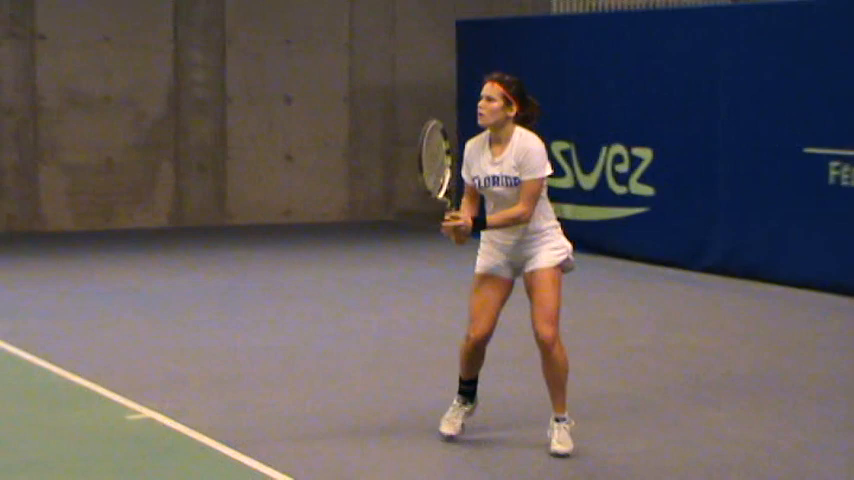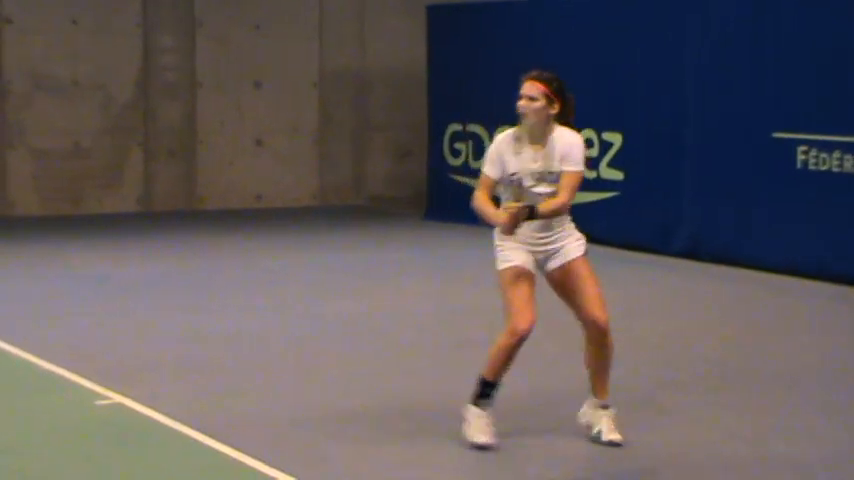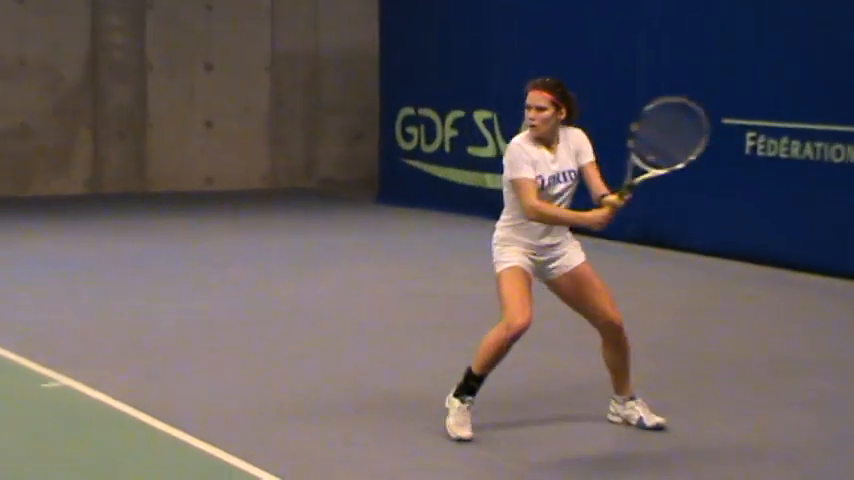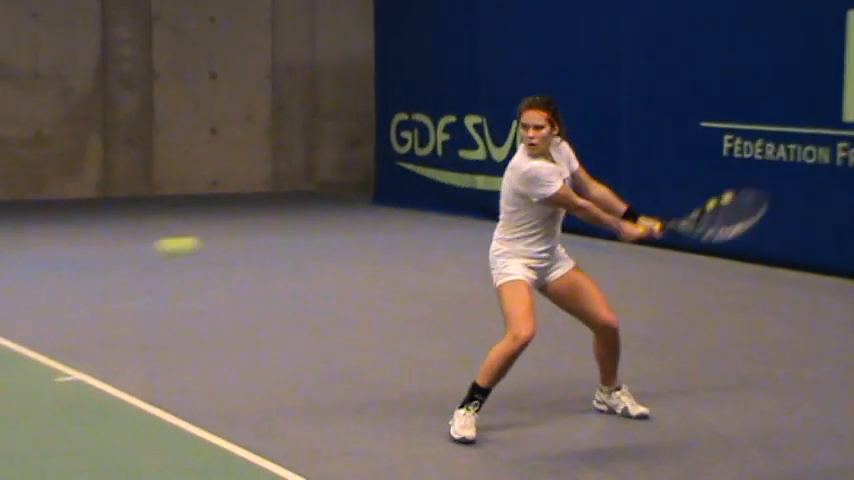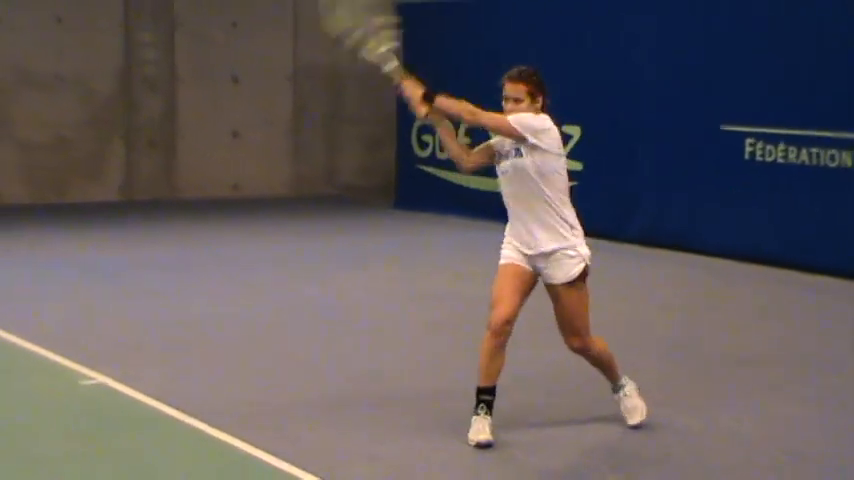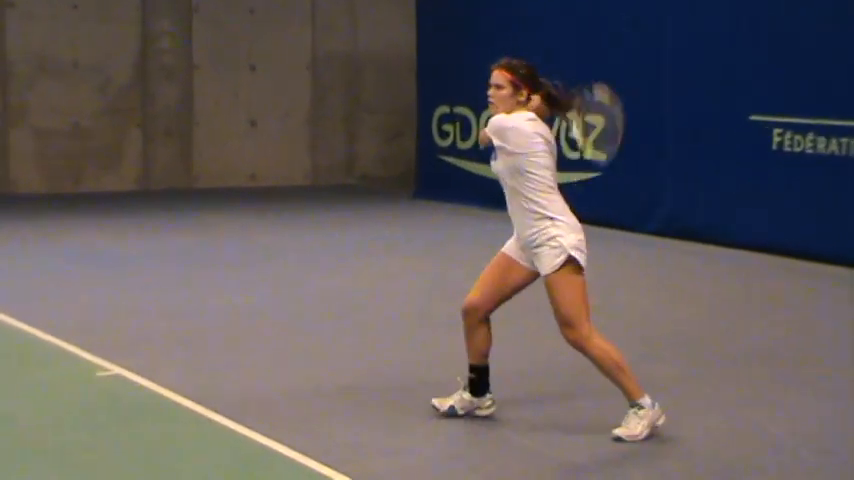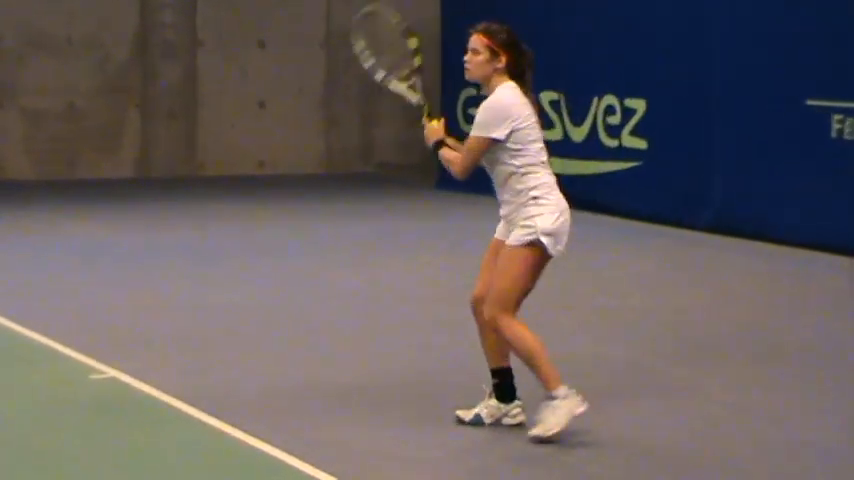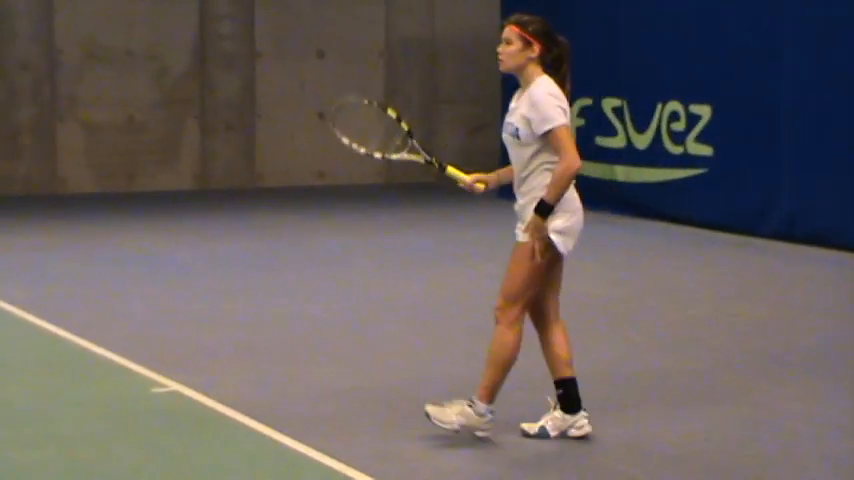
dt=0.3s
person 1, frame 1
left shoulder: (531, 146)
right shoulder: (473, 147)
left elbow: (523, 211)
right elbow: (470, 201)
left wrist: (474, 225)
right wrist: (458, 223)
left hip: (540, 245)
right hip: (496, 247)
left knee: (546, 335)
right knee: (478, 334)
left ankle: (559, 420)
right ankle: (464, 400)
person 1, frame 2
left shoulder: (571, 141)
right shoulder: (504, 142)
left elbow: (564, 201)
right elbow: (481, 196)
left wrist: (527, 212)
right wrist: (499, 219)
left hip: (561, 241)
right hip: (516, 243)
left knee: (598, 322)
right knee: (520, 327)
left ankle: (598, 408)
right ankle: (479, 404)
person 1, frame 3
left shoulder: (575, 138)
right shoulder: (520, 148)
left elbow: (597, 185)
right elbow: (532, 208)
left wrist: (610, 199)
right wrist: (587, 219)
left hip: (560, 249)
right hip: (516, 247)
left knee: (612, 323)
right knee: (516, 323)
left ankle: (624, 401)
right ankle: (461, 400)
person 1, frame 4
left shoulder: (560, 149)
right shoulder: (528, 168)
left elbow: (590, 187)
right elbow: (577, 205)
left wrist: (634, 215)
right wrist: (623, 229)
left hip: (551, 257)
right hip: (514, 258)
left knee: (607, 323)
right knee: (521, 334)
left ankle: (609, 393)
right ankle: (468, 408)
person 1, frame 5
left shoulder: (542, 127)
right shoulder: (503, 136)
left elbow: (480, 117)
right elbow: (465, 161)
left wrist: (431, 100)
right wrist: (434, 117)
left hip: (561, 246)
right hip: (519, 244)
left knee: (578, 340)
right knee: (499, 323)
left ankle: (621, 386)
right ankle: (482, 413)
person 1, frame 6
left shoulder: (507, 126)
right shoulder: (533, 125)
left elbow: (485, 137)
left hip: (555, 239)
right hip: (527, 240)
left knee: (579, 335)
right knee: (473, 308)
left ankle: (643, 406)
right ankle: (477, 395)
person 1, frame 7
left shoulder: (499, 104)
right shoulder: (505, 98)
left elbow: (459, 165)
left wrist: (436, 141)
right wrist: (450, 142)
left hip: (538, 217)
right hip: (519, 217)
left knee: (497, 314)
right knee: (482, 304)
left ankle: (560, 395)
right ankle: (504, 400)
person 1, frame 8
left shoulder: (543, 95)
right shoulder: (525, 95)
left elbow: (570, 163)
left wrist: (541, 213)
right wrist: (490, 178)
left hip: (549, 216)
right hip: (539, 214)
left knee: (508, 313)
right knee: (545, 315)
